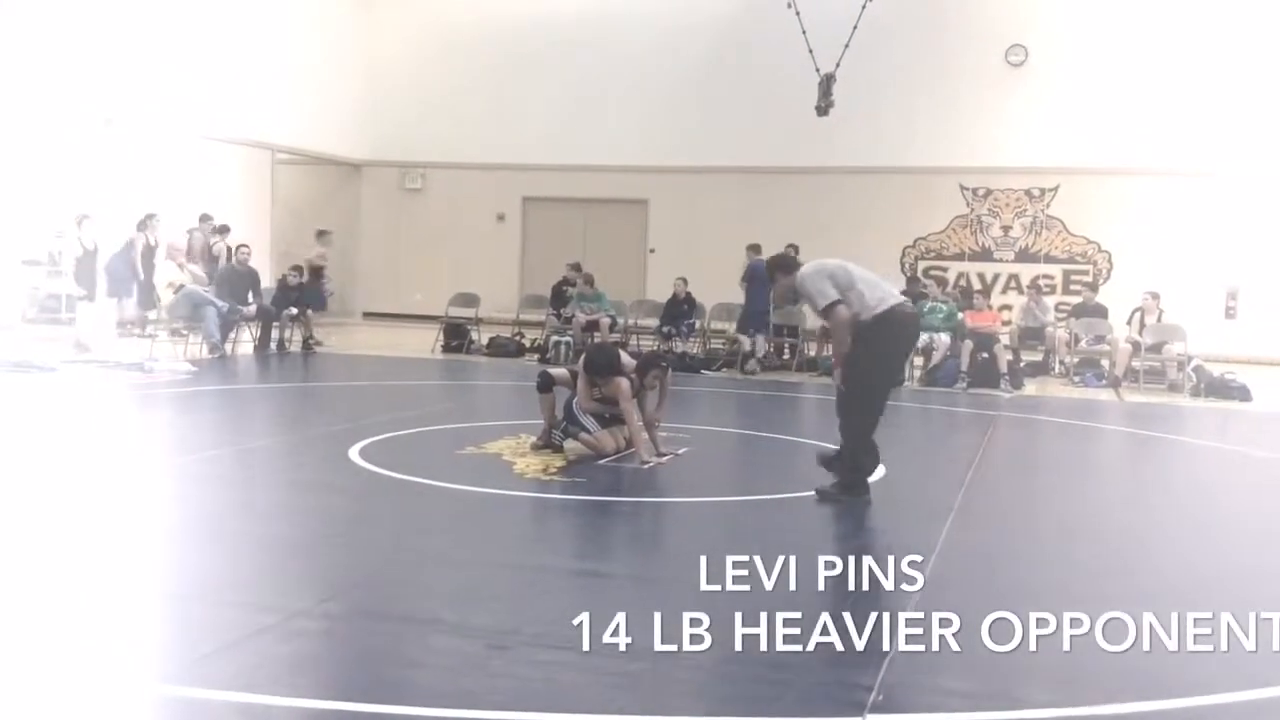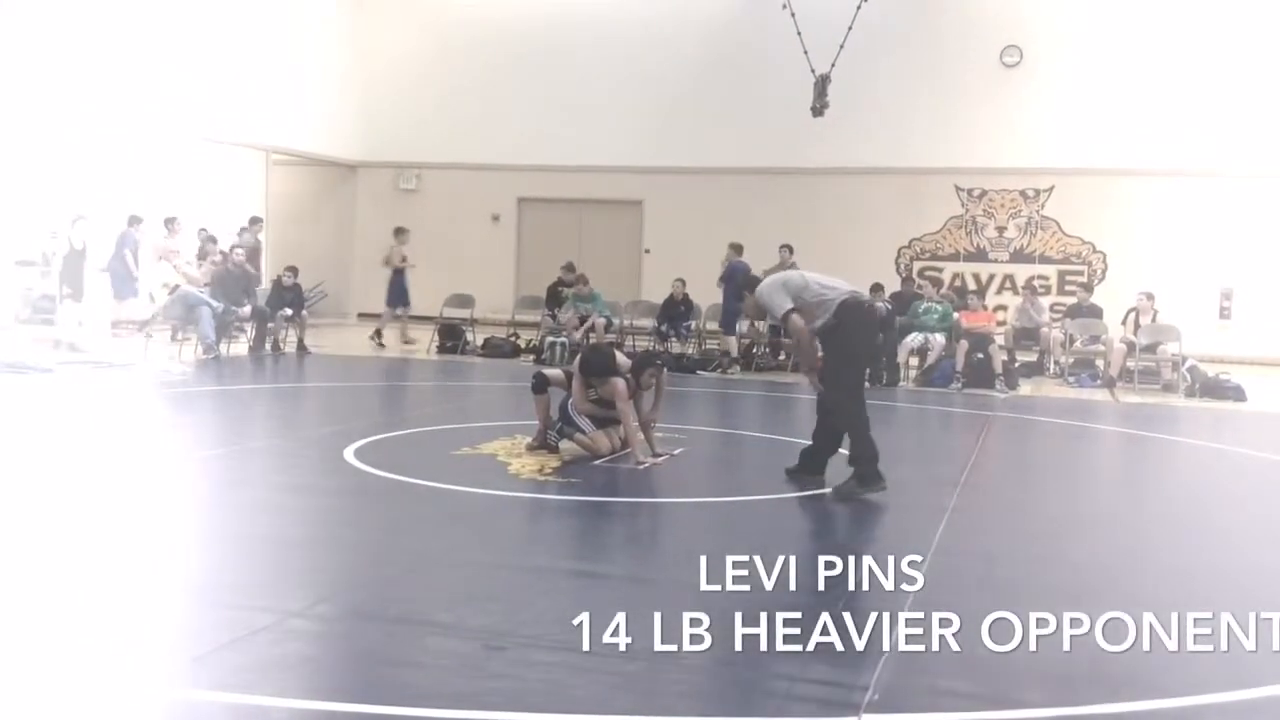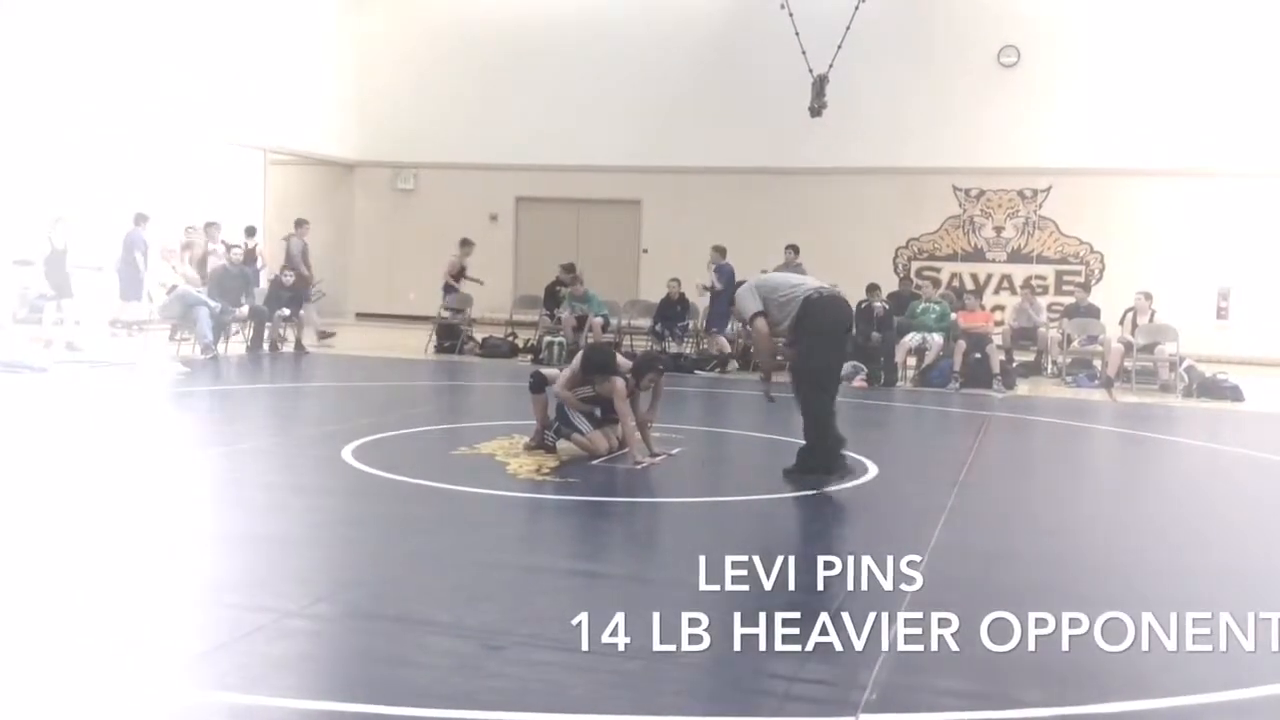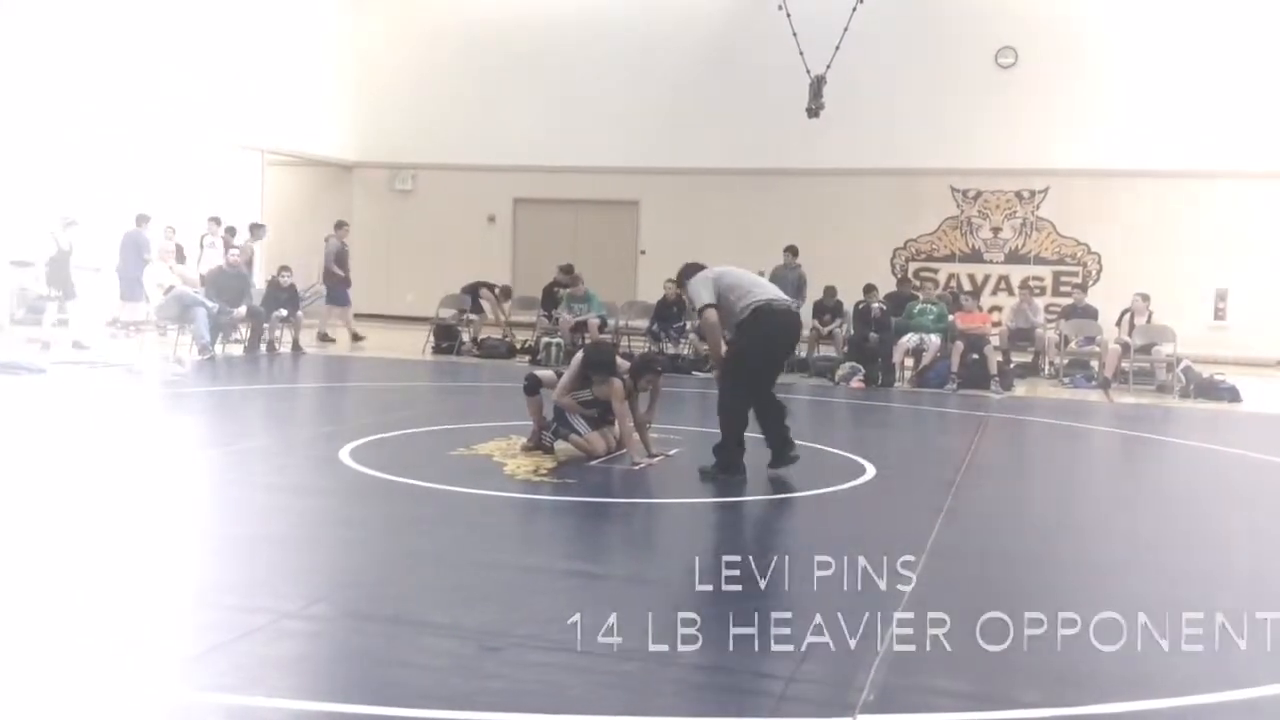
dt=0.5s
person 1, frame 1
left shoulder: (806, 276)
right shoulder: (818, 272)
left elbow: (841, 317)
left wrist: (839, 363)
left hip: (886, 326)
right hip: (903, 320)
left knee: (853, 403)
right knee: (865, 401)
left ankle: (854, 481)
right ankle: (848, 462)
person 1, frame 2
left shoulder: (764, 290)
right shoulder: (779, 287)
left elbow: (798, 326)
left wrist: (811, 370)
left hip: (851, 318)
right hip: (861, 316)
left knee: (842, 398)
right knee: (832, 396)
left ankle: (867, 474)
right ankle: (813, 464)
person 1, frame 3
left shoulder: (744, 292)
right shoulder: (768, 288)
left elbow: (760, 330)
left wrist: (766, 375)
left hip: (816, 310)
right hip: (840, 308)
left knee: (808, 386)
right knee: (821, 390)
left ankle: (832, 461)
right ankle: (813, 464)
person 1, frame 4
left shoulder: (698, 280)
right shoulder: (723, 276)
left elbow: (710, 320)
left wrist: (716, 362)
left hip: (763, 318)
right hip: (791, 318)
left knee: (733, 390)
right knee: (759, 388)
left ankle: (729, 464)
right ankle: (783, 448)
